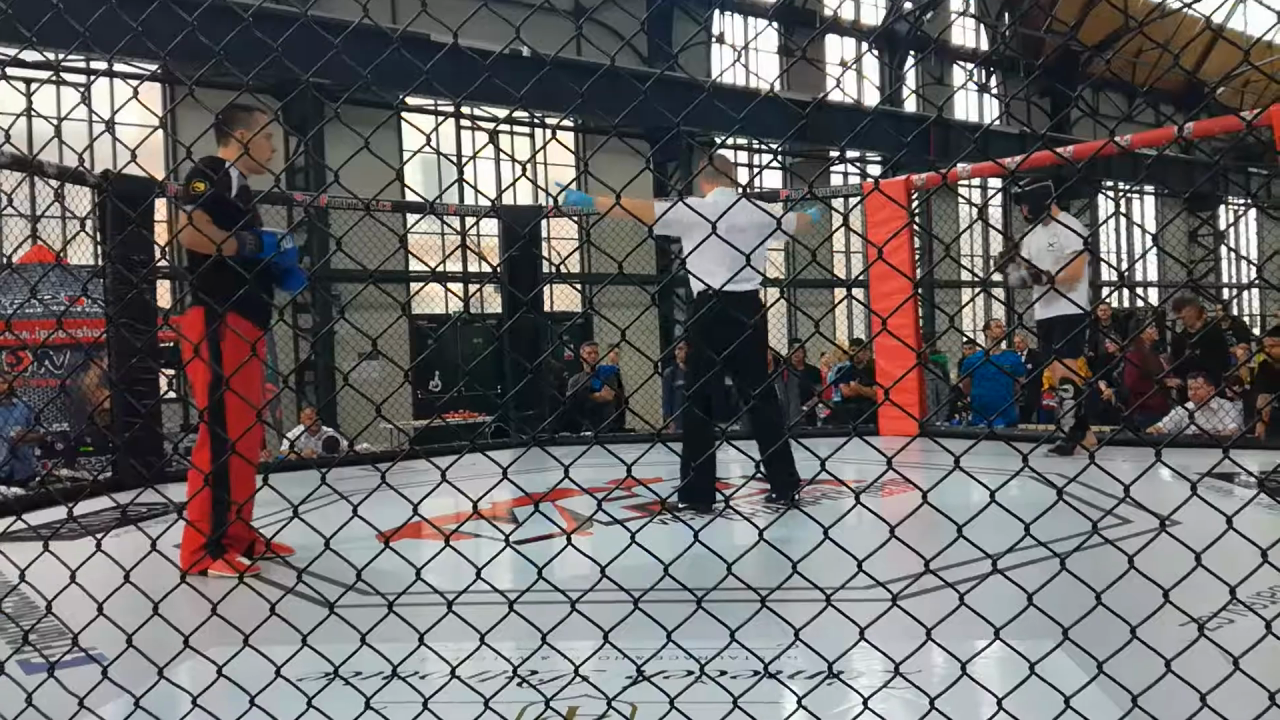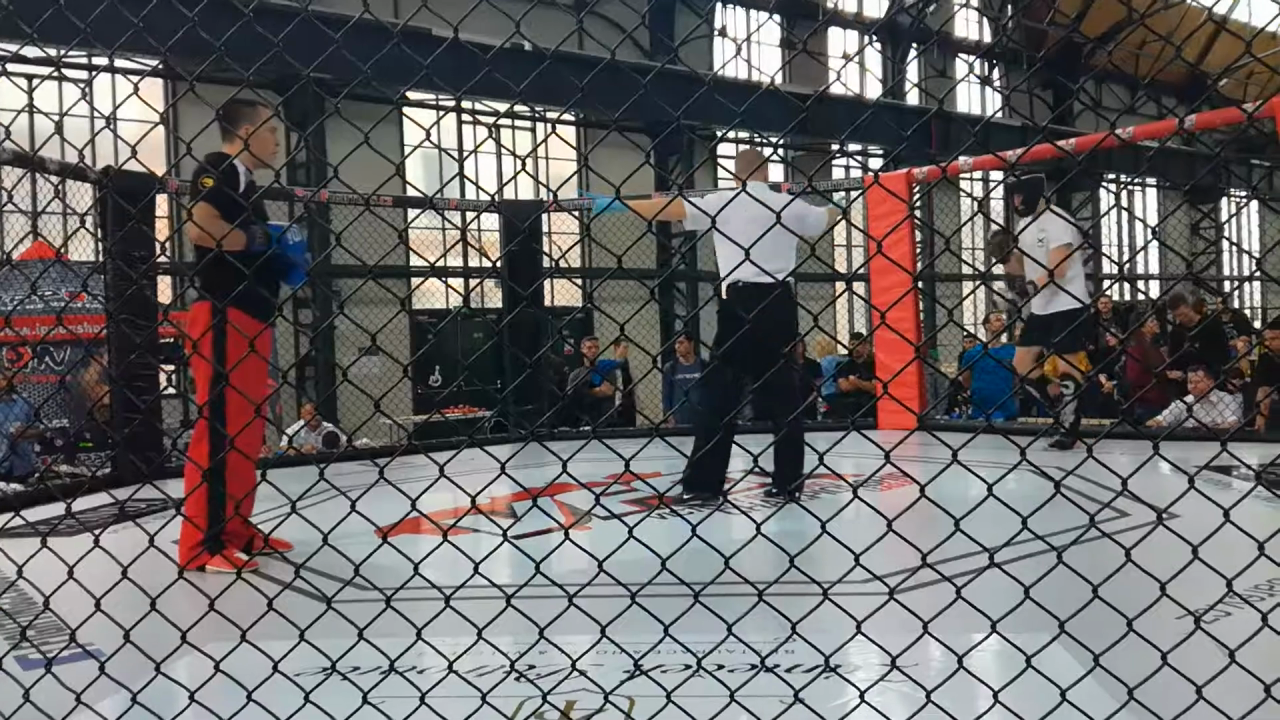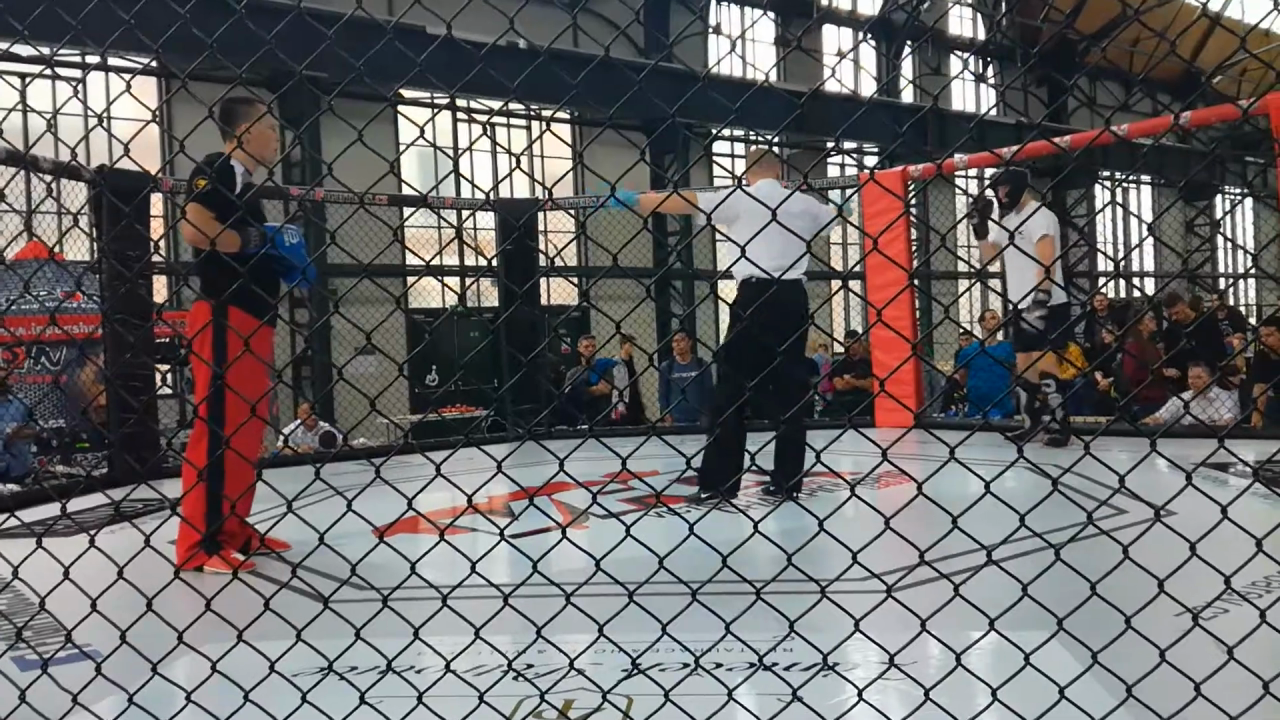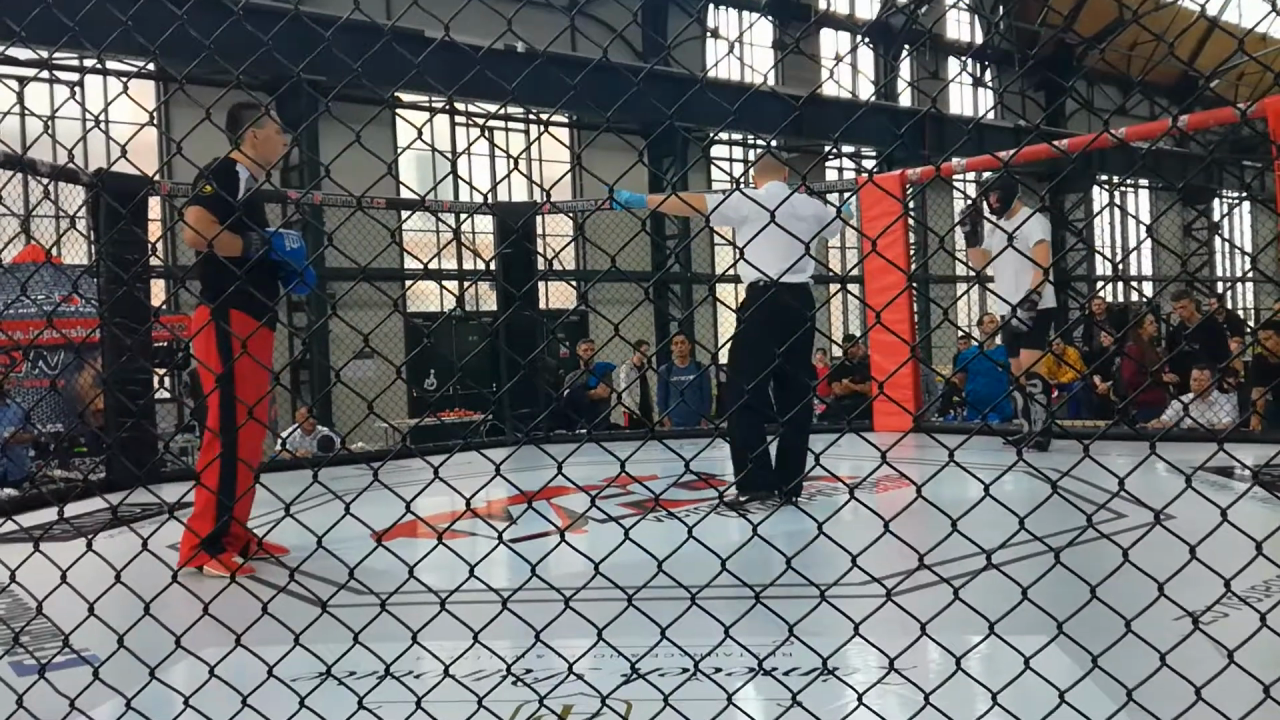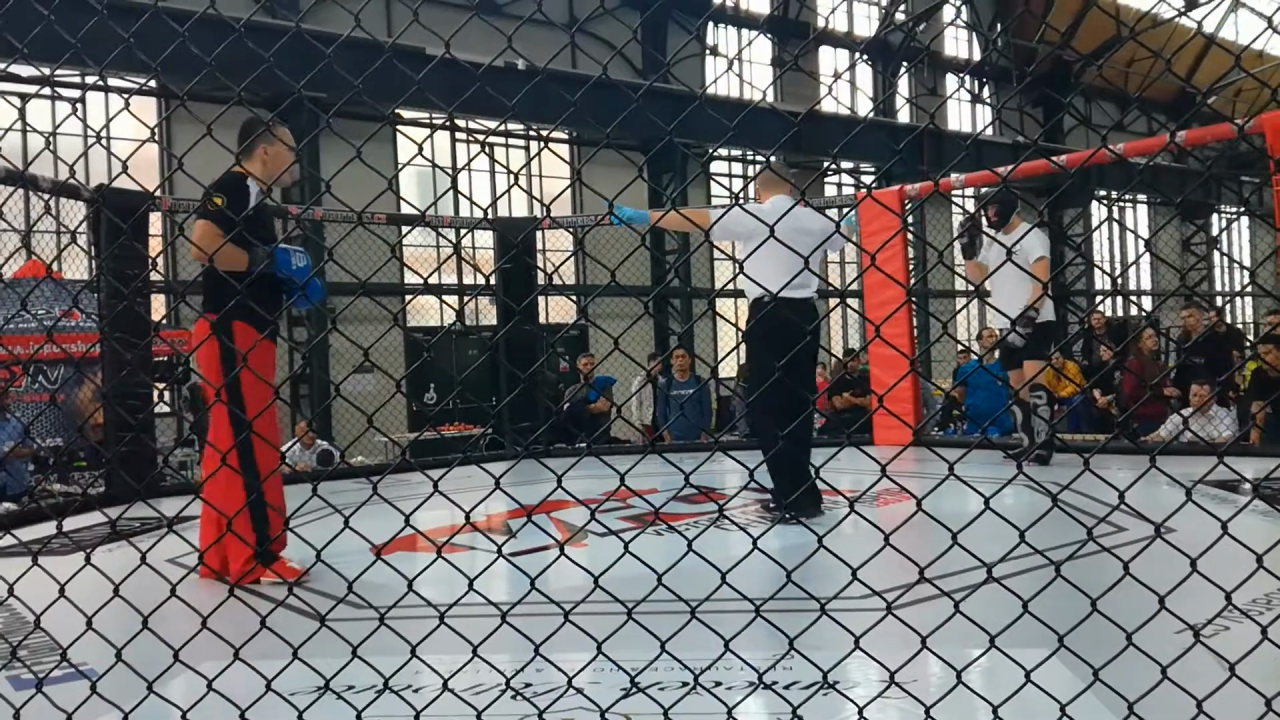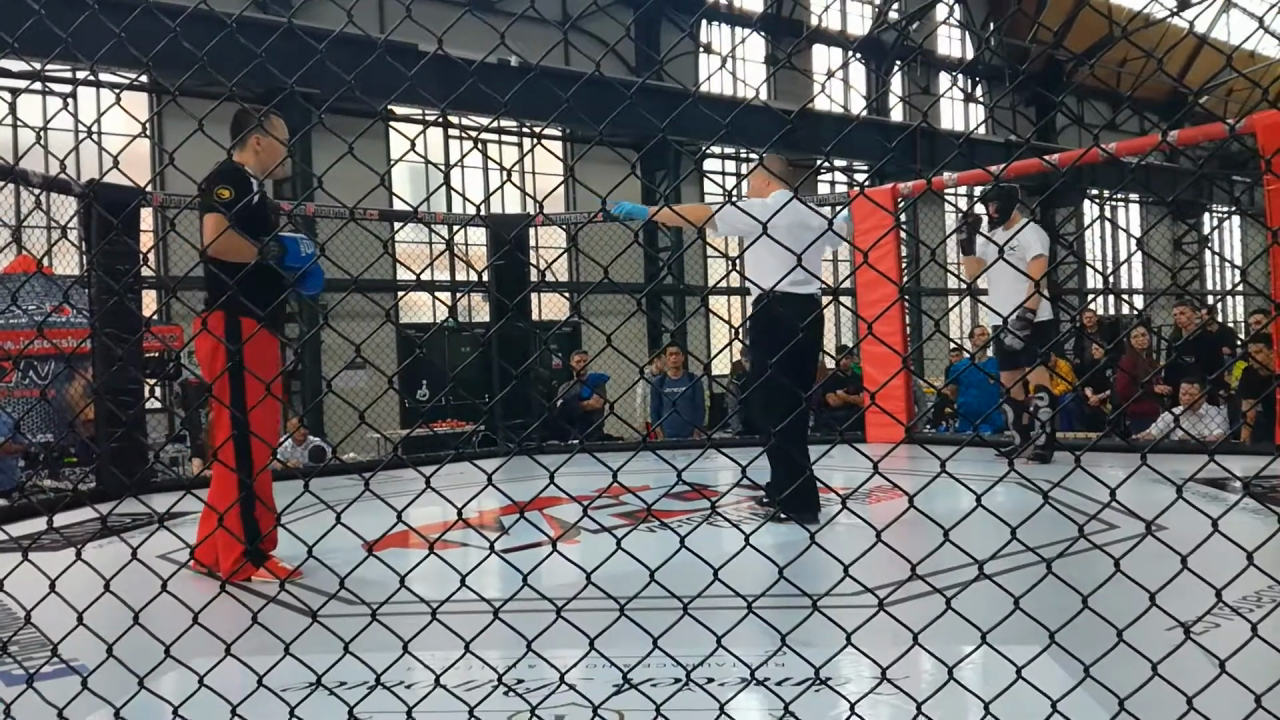
dt=0.3s
person 1, frame 1
left shoulder: (239, 187)
right shoulder: (213, 173)
right elbow: (189, 232)
left wrist: (279, 267)
right wrist: (255, 244)
left hip: (244, 325)
right hip: (219, 323)
left knee: (246, 432)
right knee: (222, 430)
left ankle: (236, 533)
right ankle: (204, 547)
person 1, frame 2
left shoulder: (243, 182)
right shoulder: (219, 168)
right elbow: (199, 227)
left wrist: (281, 261)
right wrist: (263, 238)
left hip: (248, 320)
right hip: (223, 318)
left knee: (247, 428)
right knee: (221, 426)
left ankle: (236, 528)
right ankle: (202, 541)
person 1, frame 3
left shoulder: (243, 182)
right shoulder: (218, 169)
right elbow: (194, 228)
left wrist: (286, 262)
right wrist: (260, 239)
left hip: (251, 319)
right hip: (225, 317)
left knee: (248, 427)
right knee: (221, 426)
left ankle: (232, 529)
right ankle: (200, 543)
person 1, frame 4
left shoulder: (248, 186)
right shoulder: (223, 173)
right elbow: (194, 231)
left wrist: (286, 267)
right wrist: (261, 244)
left hip: (250, 323)
right hip: (226, 321)
left knee: (248, 430)
right knee: (233, 428)
left ankle: (231, 533)
right ankle: (204, 543)
person 1, frame 5
left shoulder: (254, 199)
right shoulder: (233, 186)
right elbow: (202, 245)
left wrist: (293, 282)
right wrist: (266, 260)
left hip: (250, 335)
right hip: (231, 333)
left knee: (229, 444)
right knee: (249, 442)
left ankle: (221, 555)
right ankle: (254, 556)
person 1, frame 6
left shoulder: (252, 190)
right shoulder: (230, 178)
right elbow: (215, 241)
left wrist: (293, 270)
right wrist: (274, 251)
left hip: (256, 330)
right hip: (234, 328)
left knee: (258, 438)
right knee: (245, 439)
left ankle: (213, 548)
right ankle: (245, 555)
person 2, frame 1
left shoulder: (695, 211)
right shoulder: (761, 212)
left elbow: (643, 211)
right elbow: (796, 223)
left wrist: (590, 202)
right wrist: (811, 213)
left hip: (713, 310)
right hip: (750, 309)
left knee: (700, 402)
right knee: (762, 399)
left ankle: (697, 493)
right ankle: (784, 485)
person 2, frame 2
left shoulder: (722, 204)
right shoulder: (790, 205)
left elbow: (671, 209)
right elbow: (826, 218)
left wrist: (618, 205)
right wrist: (836, 207)
left hip: (742, 302)
right hip: (780, 302)
left knee: (722, 393)
right knee: (784, 394)
left ankle: (704, 483)
right ankle: (789, 481)
person 2, frame 3
left shoulder: (739, 198)
right shoulder: (804, 203)
left elbow: (684, 202)
right elbow: (834, 216)
left wrist: (632, 199)
left hip: (756, 297)
right hip: (793, 298)
left knee: (732, 390)
right knee: (791, 390)
left ankle: (718, 483)
right ankle: (787, 479)
person 2, frame 4
left shoulder: (745, 201)
right shoulder: (811, 207)
left elbow: (692, 205)
right elbow: (838, 221)
left wrist: (639, 200)
right wrist: (844, 209)
left hip: (763, 301)
right hip: (800, 301)
left knee: (744, 392)
right knee: (795, 392)
left ankle: (755, 482)
right ankle: (788, 482)
person 2, frame 5
left shoulder: (752, 216)
right shoulder: (815, 220)
left elbow: (697, 220)
right elbow: (841, 236)
left wrist: (642, 216)
left hip: (769, 316)
right hip: (805, 316)
left knee: (768, 409)
right knee: (798, 406)
left ankle: (800, 498)
right ankle: (790, 495)
person 2, frame 6
left shoulder: (757, 211)
right shoulder: (814, 216)
left elbow: (699, 216)
right elbow: (839, 232)
left wrist: (643, 212)
right wrist: (844, 218)
left hip: (773, 313)
right hip: (808, 311)
left knee: (774, 405)
right knee: (794, 403)
left ankle: (798, 502)
right ankle: (784, 490)
person 3, frame 1
left shoulder: (1069, 227)
right shoulder: (1032, 233)
left elbow: (1073, 273)
right elbow: (1027, 271)
left wrist: (1036, 277)
right wrist: (1015, 270)
left hip: (1070, 312)
right hip: (1044, 314)
left knee: (1065, 371)
right knee: (1057, 375)
left ankle: (1070, 435)
right ankle: (1083, 431)
person 3, frame 2
left shoulder: (1058, 221)
right shoulder: (1024, 225)
left elbow: (1056, 269)
right elbow: (1017, 267)
left wrist: (1025, 291)
right wrist: (1003, 254)
left hip: (1068, 306)
right hip: (1039, 309)
left knee: (1066, 367)
right knee: (1022, 364)
left ankle: (1069, 428)
right ankle: (1063, 411)
person 3, frame 3
left shoulder: (1039, 215)
right shoulder: (1006, 220)
left elbow: (1048, 261)
right elbow: (989, 257)
left wrist: (1041, 301)
right wrist: (980, 225)
left hip: (1047, 304)
right hip: (1022, 306)
left knee: (1044, 364)
right knee: (1024, 366)
left ankle: (1059, 427)
right ankle: (1033, 424)
person 3, frame 4
left shoulder: (1032, 220)
right shoulder: (995, 226)
left elbow: (1043, 266)
right elbow: (979, 264)
left wrist: (1030, 302)
right wrist: (971, 232)
left hip: (1035, 308)
right hip: (1010, 310)
left knee: (1029, 365)
right knee: (1017, 369)
left ankle: (1041, 430)
right ankle: (1029, 430)
person 3, frame 5
left shoulder: (1031, 235)
right shoulder: (991, 241)
left elbow: (1041, 282)
right elbow: (976, 278)
left wrist: (1028, 318)
right wrist: (968, 244)
left hip: (1036, 322)
right hip: (1007, 324)
left knee: (1033, 377)
right knee: (1017, 382)
left ankle: (1043, 443)
right ankle: (1029, 443)
person 3, frame 6
left shoulder: (1030, 232)
right shoulder: (991, 237)
left elbow: (1038, 280)
right elbow: (973, 273)
left wrist: (1025, 318)
right wrist: (967, 240)
left hip: (1033, 320)
right hip: (1003, 322)
left knee: (1036, 378)
right knee: (1009, 382)
left ankle: (1043, 443)
right ankle: (1023, 440)
